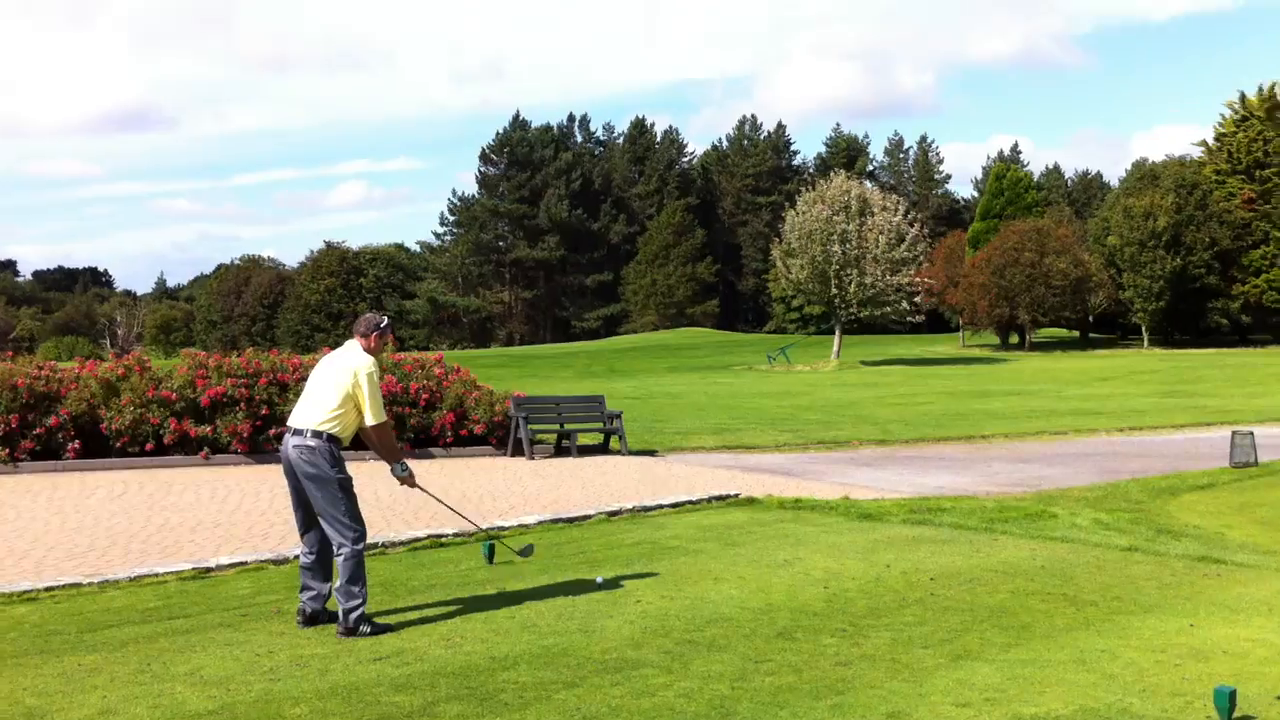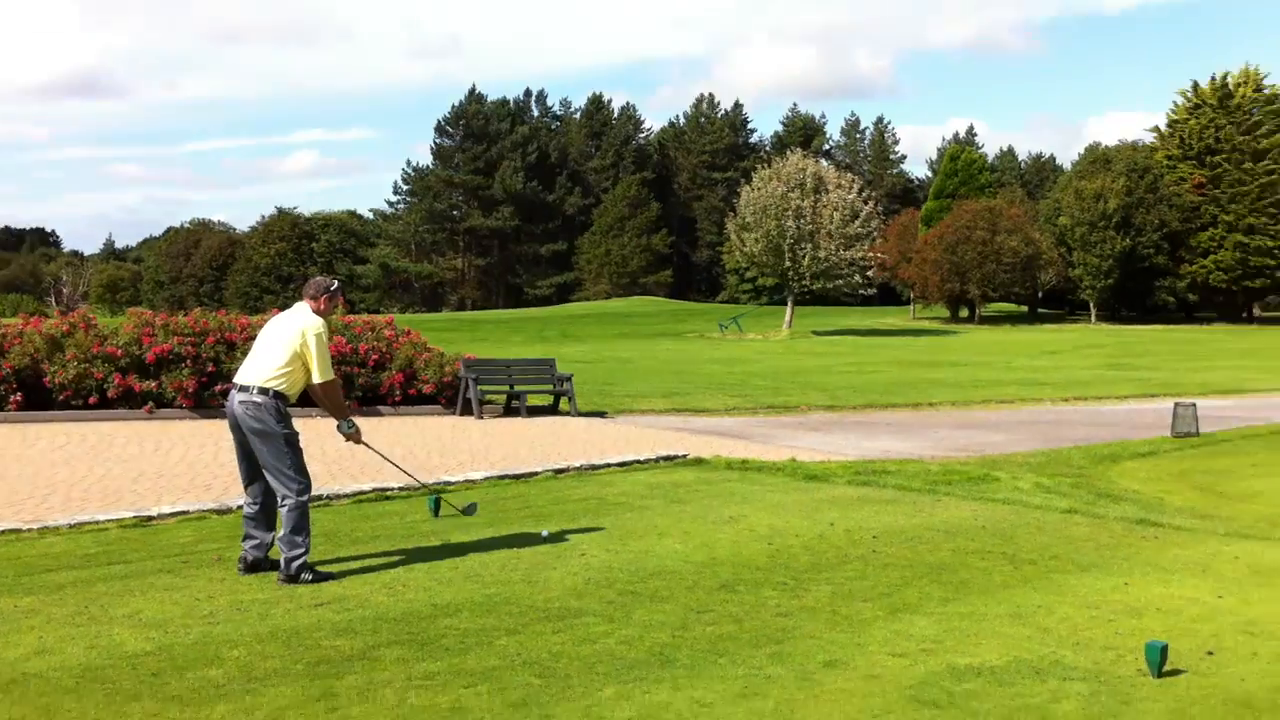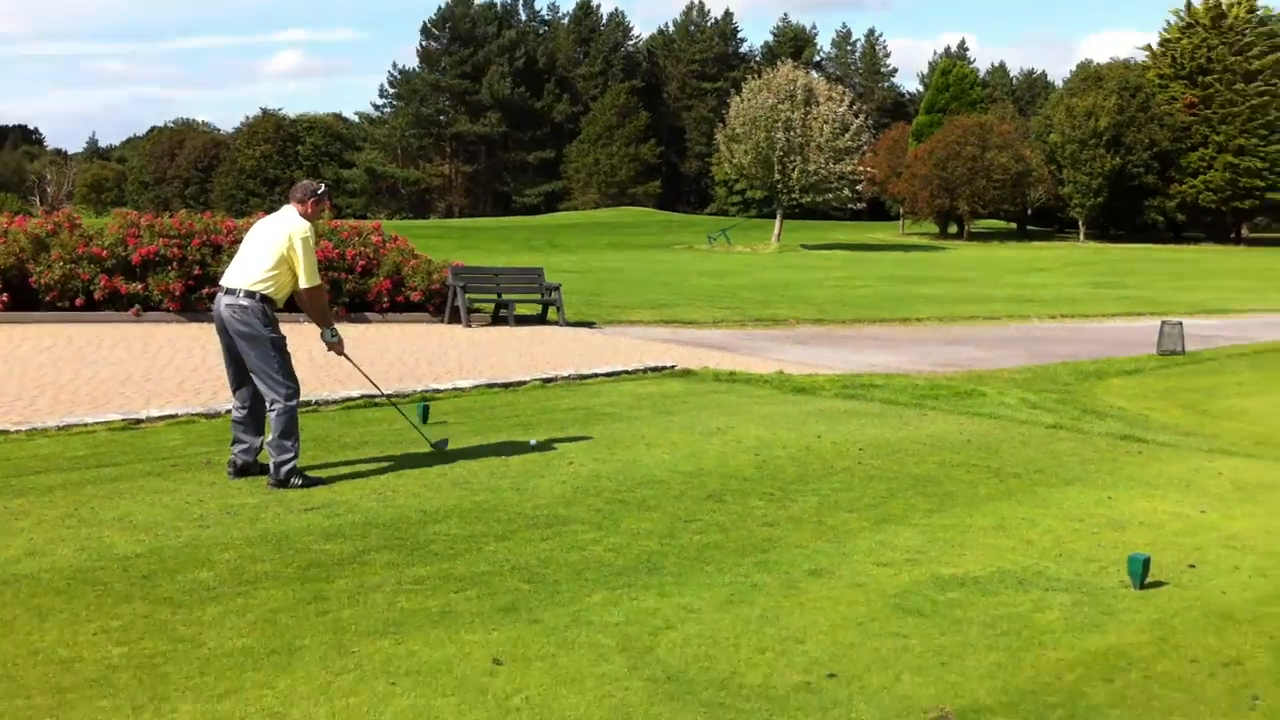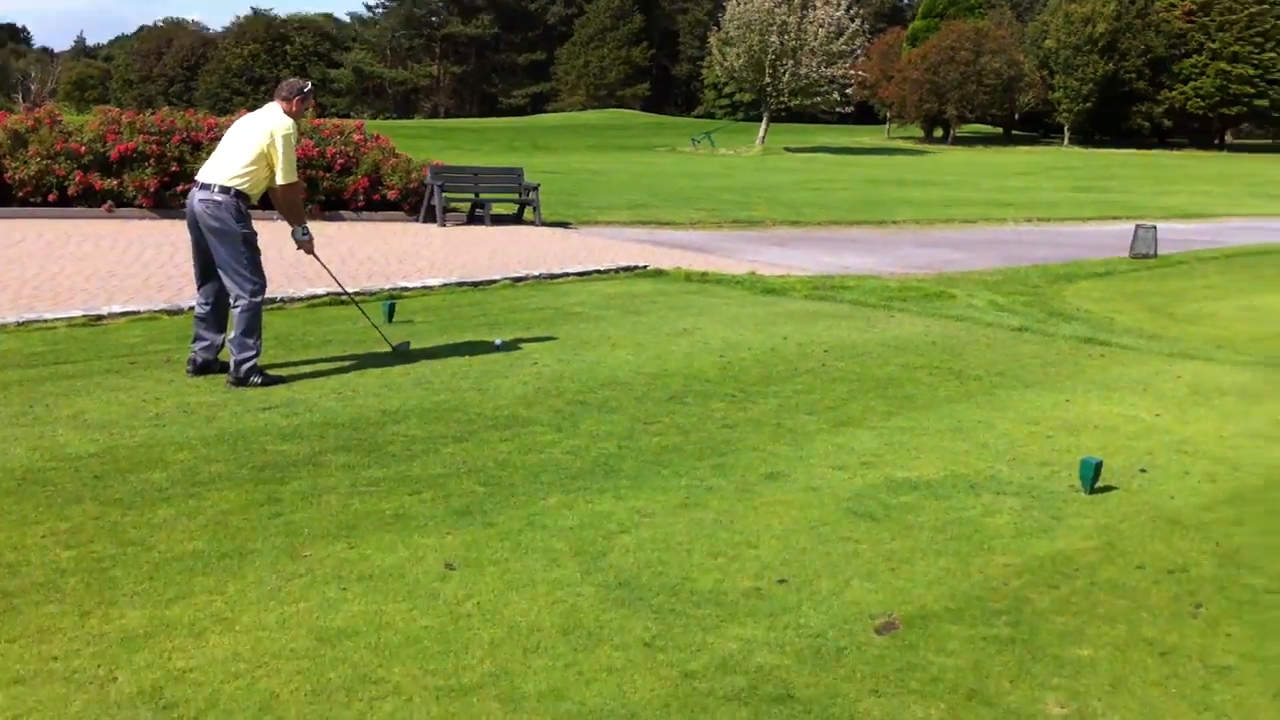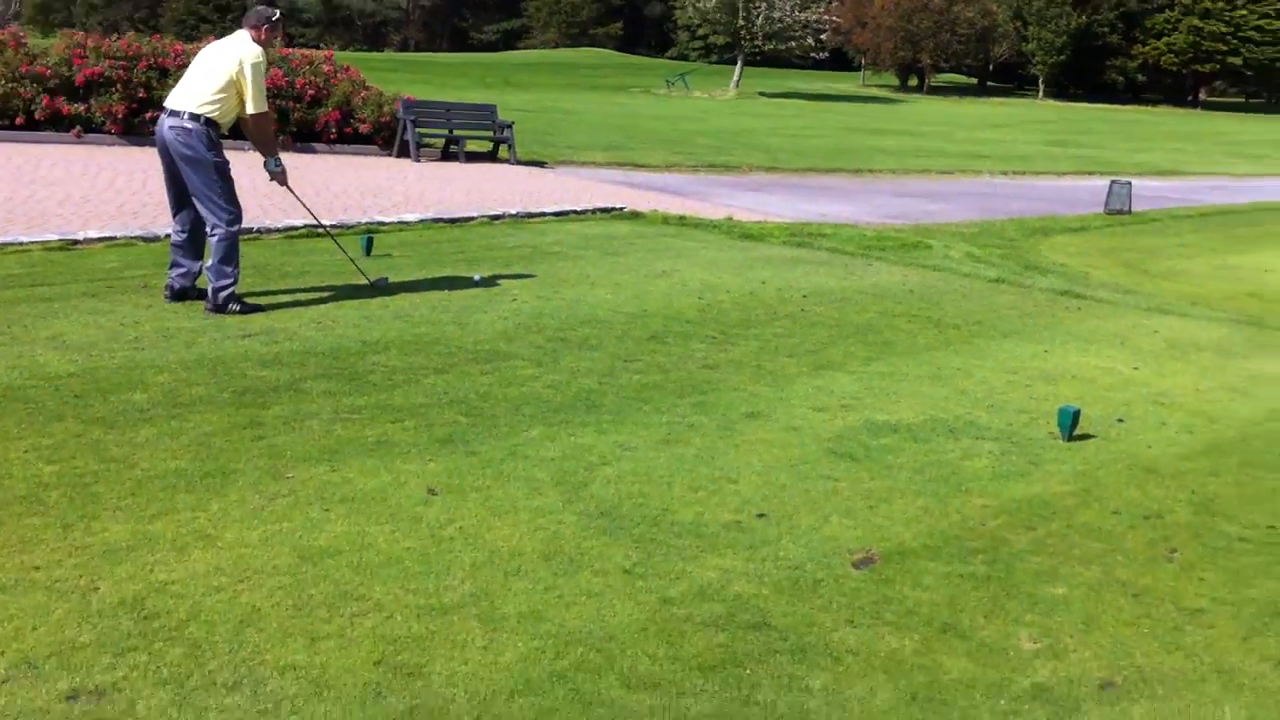
dt=0.2s
person 1, frame 1
left shoulder: (336, 357)
right shoulder: (364, 362)
left elbow: (362, 426)
right elbow: (377, 425)
left wrist: (390, 459)
right wrist: (399, 465)
left hip: (292, 443)
right hip: (317, 449)
left knee: (314, 534)
right knee: (349, 536)
left ankle: (311, 607)
right ankle: (351, 618)
person 1, frame 2
left shoulder: (285, 317)
right shoulder: (313, 324)
left elbow: (311, 384)
right elbow: (325, 383)
left wrist: (338, 416)
right wrist: (346, 421)
left hip: (238, 399)
right hip: (263, 405)
left knee: (259, 485)
right knee: (294, 488)
left ankle: (253, 555)
right ankle: (294, 565)
person 1, frame 3
left shoulder: (272, 221)
right shoulder: (300, 228)
left elbow: (297, 288)
right elbow: (311, 289)
left wrist: (322, 324)
right wrist: (329, 330)
left hip: (225, 302)
right hip: (250, 309)
left knee: (247, 389)
right knee: (282, 392)
left ankle: (242, 459)
right ankle: (283, 470)
person 1, frame 4
left shoulder: (254, 118)
right shoulder: (283, 124)
left elbow: (273, 185)
right elbow: (287, 186)
left wrist: (293, 223)
right wrist: (301, 229)
left hip: (199, 197)
right hip: (223, 203)
left knee: (212, 285)
right knee: (248, 289)
left ankle: (203, 356)
right ankle: (243, 368)
person 1, frame 5
left shoulder: (223, 45)
right shoulder: (252, 53)
left elbow: (243, 114)
right elbow: (258, 116)
left wrist: (266, 154)
right wrist: (273, 160)
left hip: (168, 124)
right hip: (194, 131)
left knee: (188, 212)
right knee: (225, 217)
left ankle: (180, 282)
right ankle: (221, 295)
